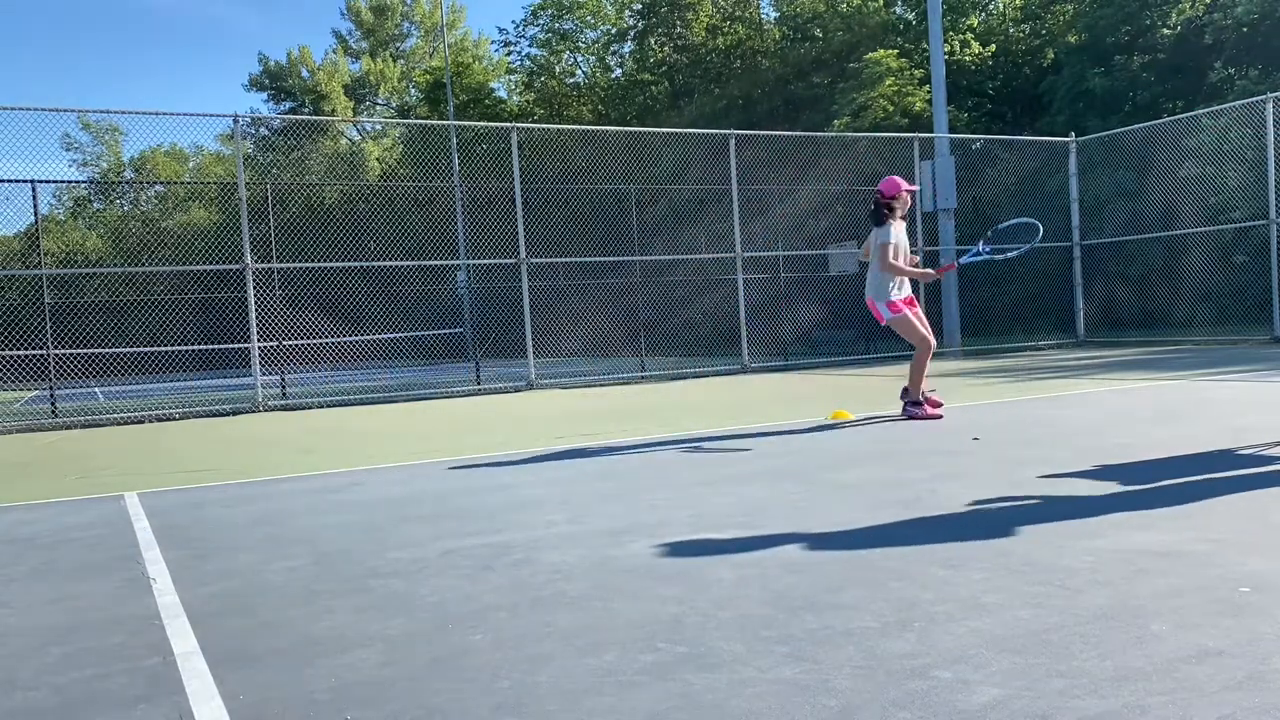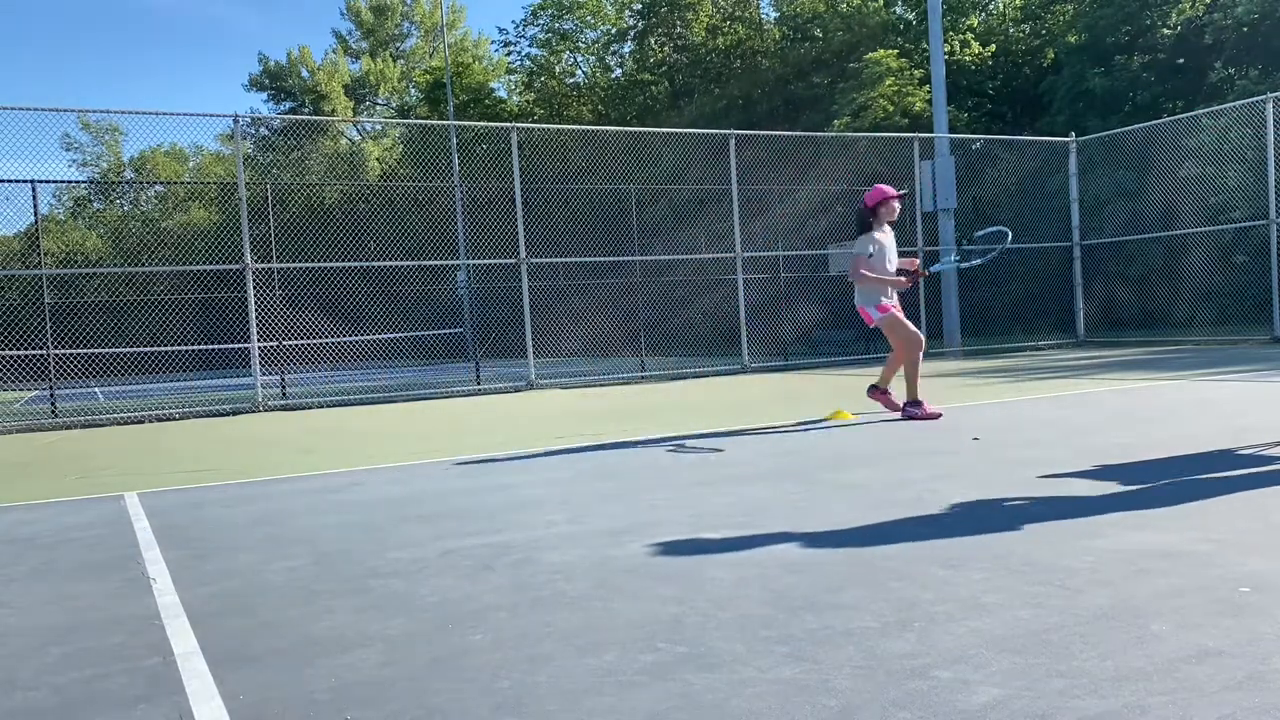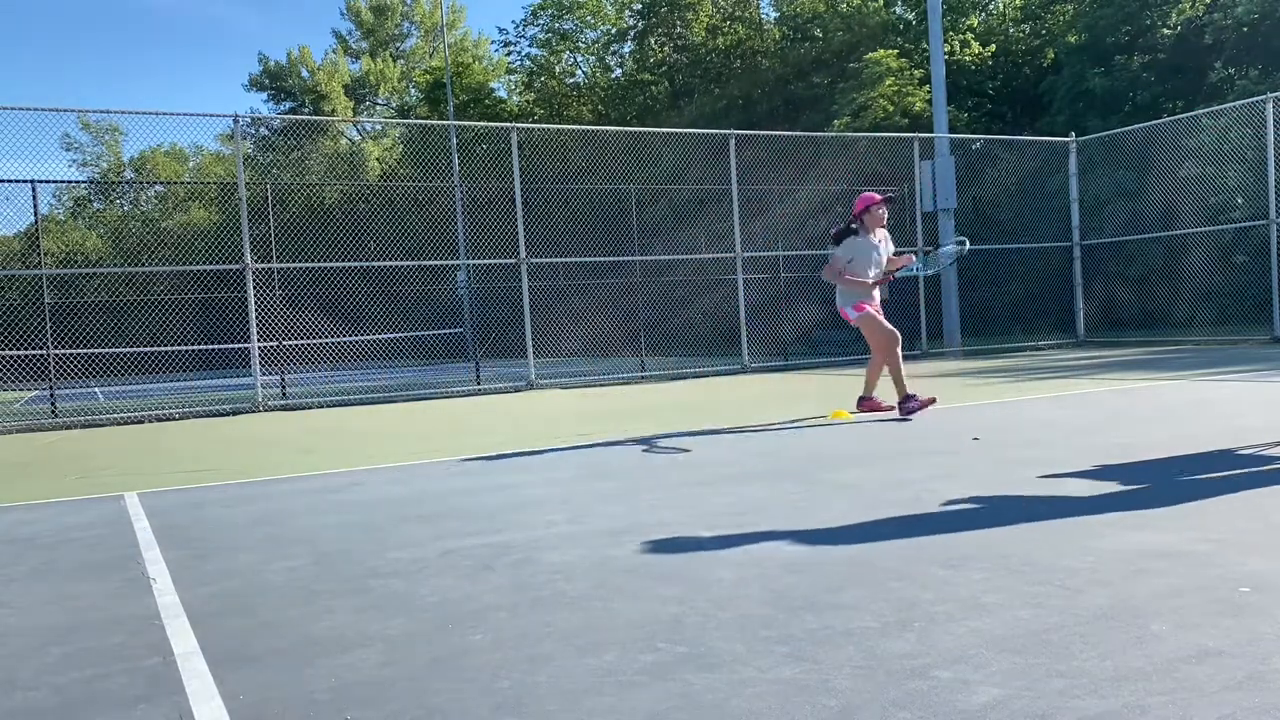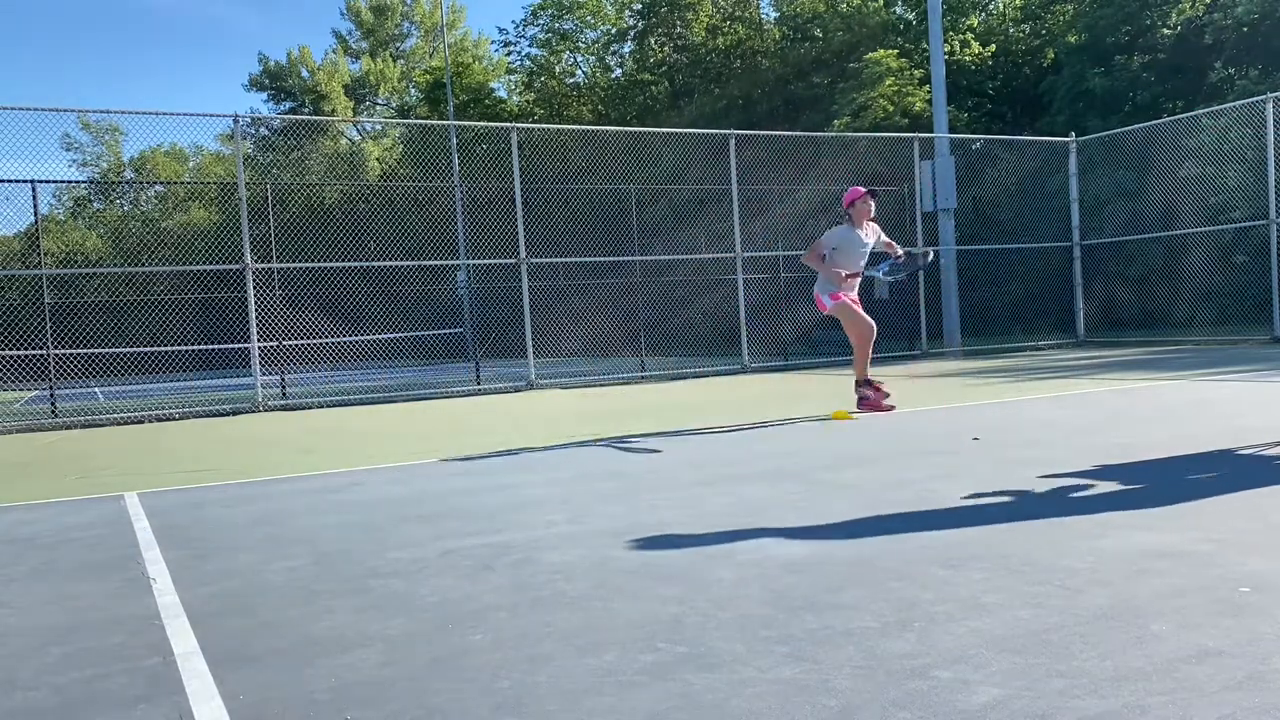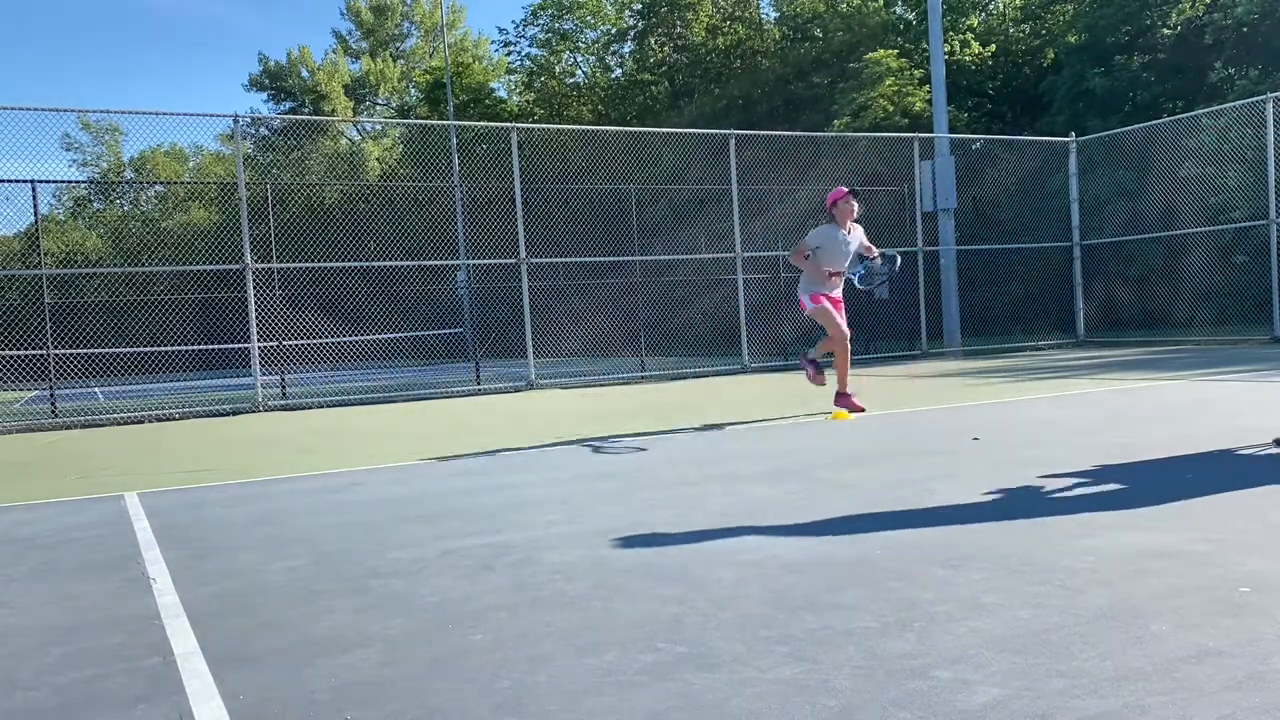
dt=0.1s
person 1, frame 1
left shoulder: (886, 224)
right shoulder: (889, 227)
left elbow: (865, 254)
right elbow: (886, 265)
left wrist: (906, 258)
right wrist: (920, 274)
left hip: (901, 293)
right hip: (885, 298)
left knee: (928, 342)
right knee: (925, 344)
left ankle: (914, 390)
right ankle: (913, 403)
person 1, frame 2
left shoulder: (887, 233)
right shoulder: (869, 238)
right elbow: (855, 274)
left wrist: (909, 264)
right wrist: (891, 281)
left hip: (889, 301)
right hip: (872, 303)
left knee: (903, 348)
right knee: (916, 341)
left ankle: (880, 387)
right ankle: (913, 404)
person 1, frame 3
left shoulder: (883, 236)
right shoulder: (852, 242)
left elbow: (888, 264)
right elbow: (828, 273)
left wrist: (904, 260)
right wrist: (860, 284)
left hip: (871, 302)
right hip: (852, 303)
left knee: (881, 351)
right knee: (893, 338)
left ankle: (866, 398)
right ankle: (906, 399)
person 1, frame 4
left shoulder: (874, 230)
right shoulder: (839, 233)
left elbow: (890, 247)
right elbow: (809, 255)
left wrist: (897, 252)
right wrist: (832, 273)
left hip: (851, 293)
right hip: (829, 292)
left knee: (861, 342)
right knee: (868, 328)
left ankle: (865, 397)
right ankle: (862, 382)
person 1, frame 5
left shoulder: (857, 231)
right shoulder: (823, 232)
left elbow: (868, 249)
right elbow: (795, 255)
left wrist: (874, 255)
right wrist: (817, 271)
left hip: (834, 293)
right hip: (812, 292)
left knee: (843, 344)
right knee: (842, 334)
left ankle: (842, 394)
right ankle: (811, 357)
